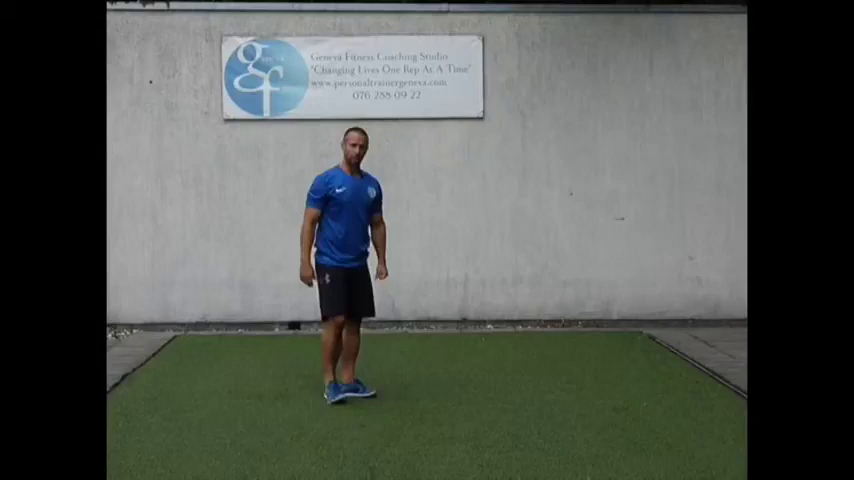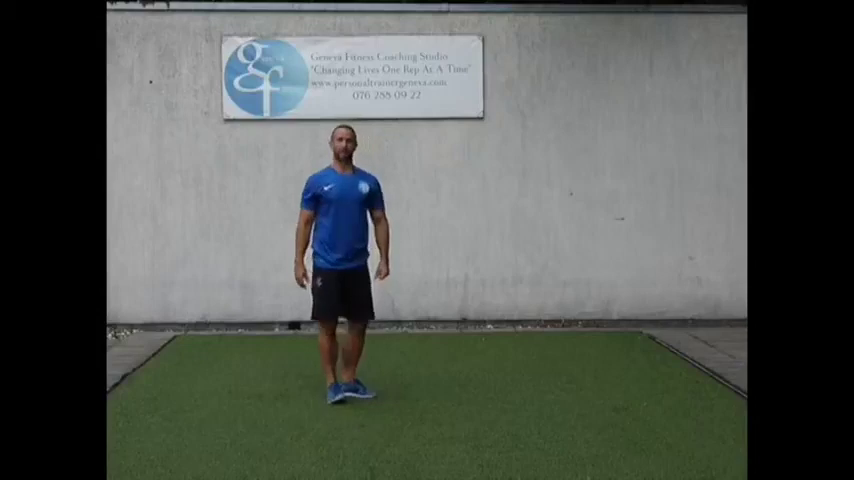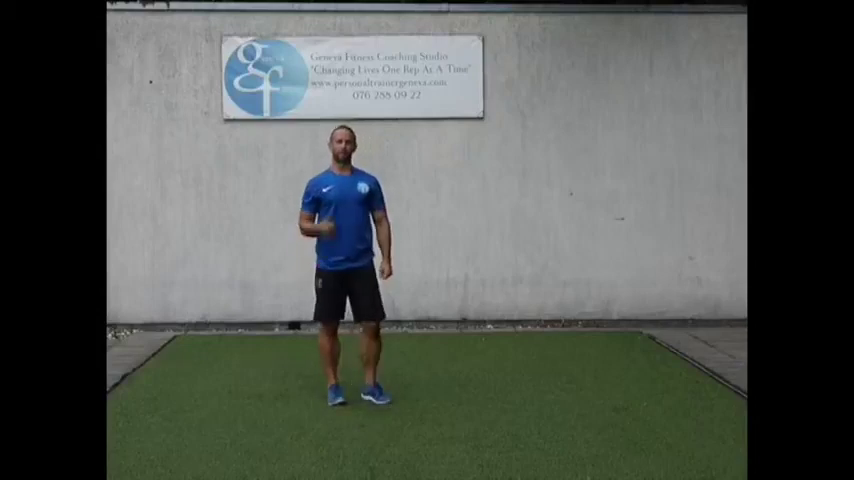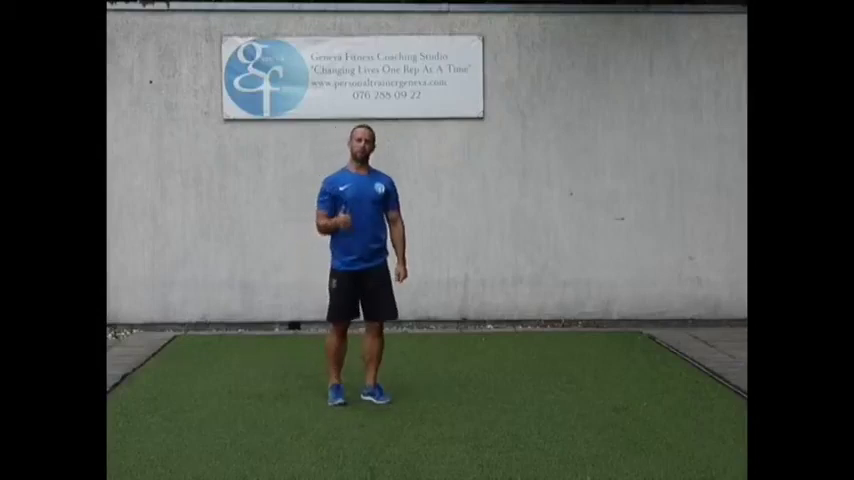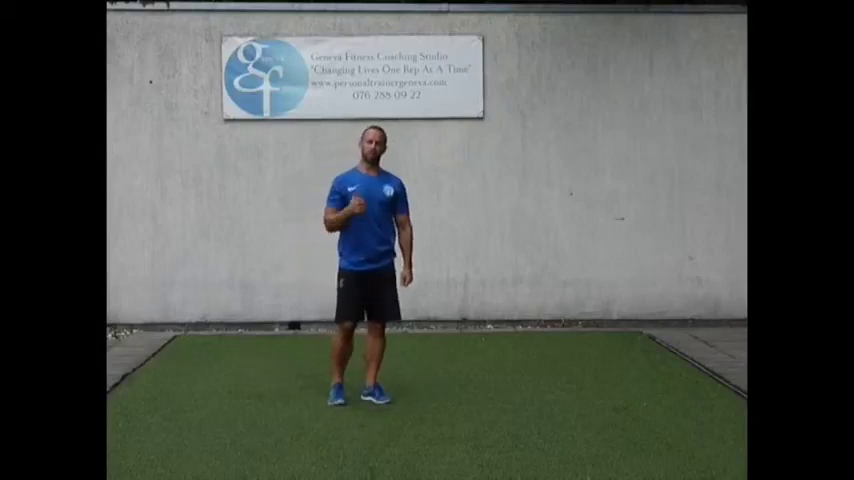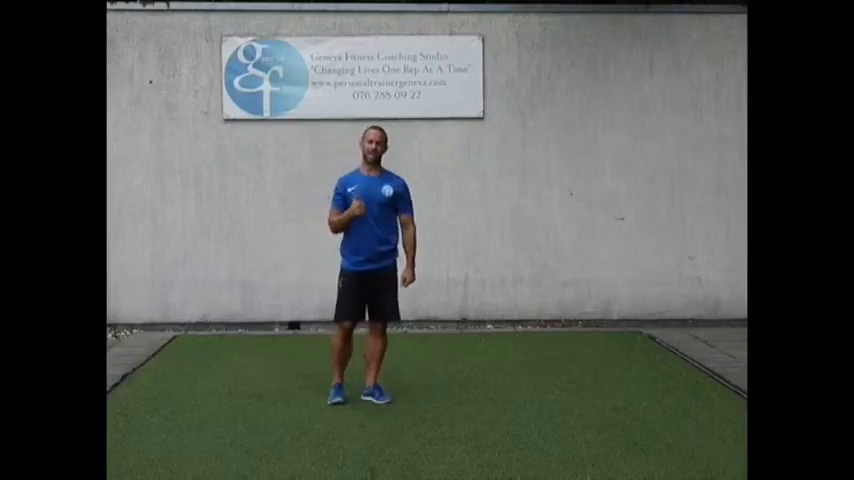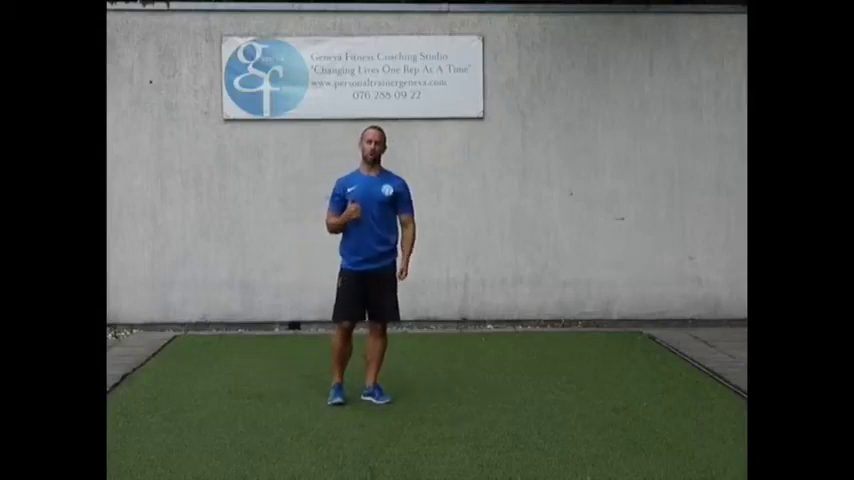
dt=0.4s
person 1, frame 1
left shoulder: (372, 185)
right shoulder: (326, 181)
left elbow: (377, 225)
right elbow: (310, 222)
left wrist: (382, 261)
right wrist: (306, 261)
left hip: (358, 265)
right hip: (330, 264)
left knee: (354, 323)
right knee: (336, 320)
left ankle: (349, 381)
right ankle: (330, 381)
person 1, frame 2
left shoulder: (369, 182)
right shoulder: (317, 181)
left elbow: (380, 221)
right elbow: (304, 223)
left wrist: (384, 259)
right wrist: (299, 262)
left hip: (357, 266)
right hip: (326, 266)
left knee: (358, 325)
right knee: (327, 325)
left ankle: (350, 381)
right ankle: (332, 383)
person 1, frame 3
left shoulder: (369, 182)
right shoulder: (317, 184)
left elbow: (381, 222)
right elbow: (303, 225)
left wrist: (386, 259)
right wrist: (319, 228)
left hip: (363, 266)
right hip: (329, 268)
left knee: (371, 325)
right knee: (329, 327)
left ankle: (371, 384)
right ankle: (333, 384)
person 1, frame 4
left shoulder: (384, 182)
right shoulder: (332, 182)
left elbow: (395, 223)
right elbow: (320, 224)
left wrist: (401, 260)
right wrist: (337, 222)
left hip: (376, 267)
right hip: (343, 267)
left knee: (375, 326)
right knee: (338, 326)
left ankle: (371, 385)
right ankle: (334, 384)
person 1, frame 5
left shoulder: (394, 184)
right shoulder: (343, 182)
left elbow: (404, 226)
right elbow: (329, 223)
left wrist: (407, 264)
right wrist: (348, 211)
left hip: (383, 268)
right hip: (351, 267)
left knee: (378, 326)
right knee: (346, 326)
left ankle: (371, 385)
right ankle: (337, 384)
person 1, frame 6
left shoulder: (396, 184)
right shoulder: (345, 183)
left elbow: (408, 226)
right elbow: (333, 225)
left wrist: (410, 264)
right wrist: (350, 213)
left hip: (384, 268)
right hip: (352, 267)
left knee: (378, 327)
right knee: (344, 326)
left ankle: (371, 385)
right ankle: (337, 383)
person 1, frame 7
left shoulder: (396, 184)
right shoulder: (344, 183)
left elbow: (408, 225)
right elbow: (330, 225)
left wrist: (404, 259)
right wrist: (346, 216)
left hip: (383, 268)
right hip: (351, 268)
left knee: (379, 327)
right knee: (344, 326)
left ankle: (371, 385)
right ankle: (337, 384)
